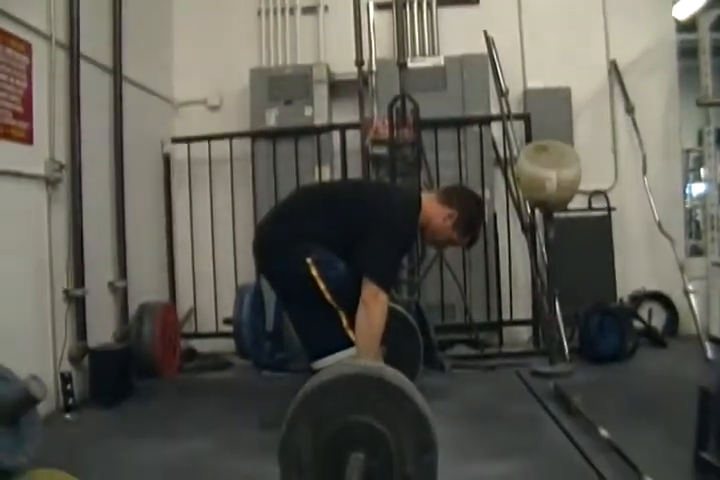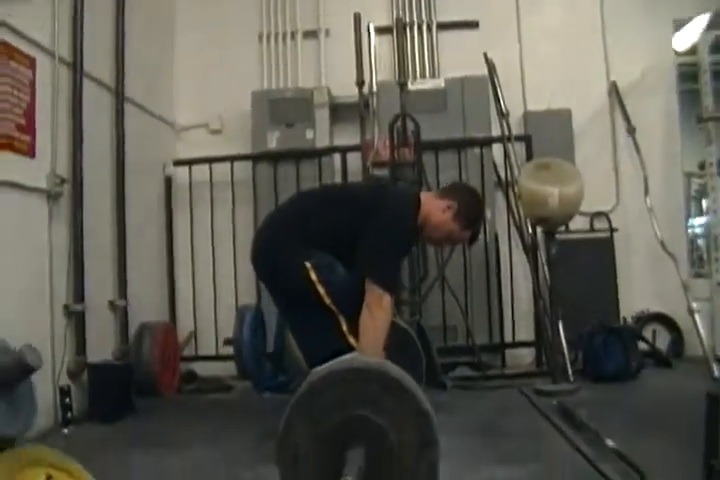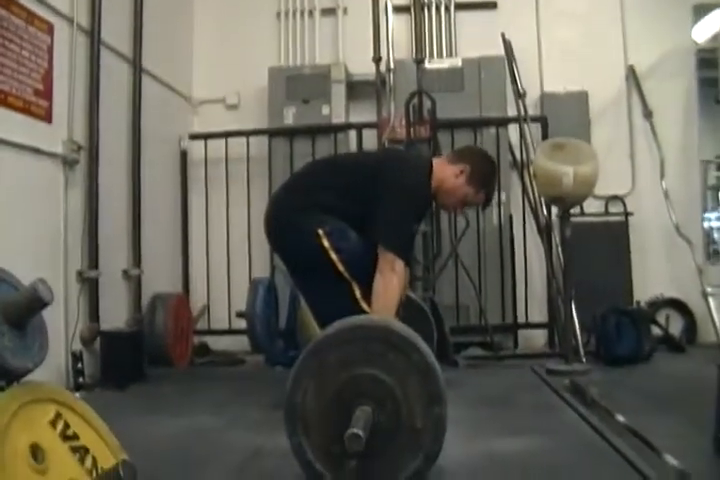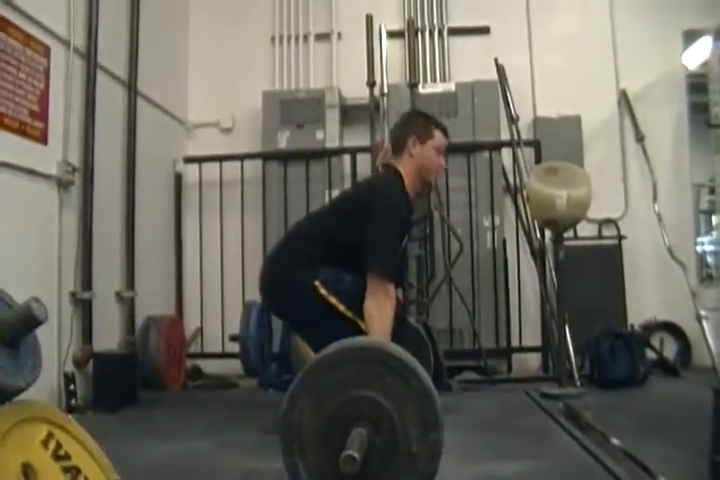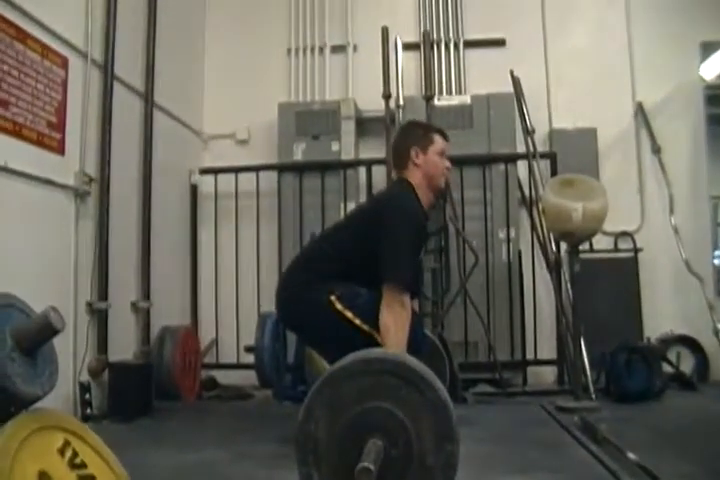
dt=0.7s
person 1, frame 1
left shoulder: (401, 207)
right shoulder: (397, 218)
right elbow: (373, 298)
left hip: (285, 239)
right hip: (286, 241)
right knee: (346, 341)
person 1, frame 2
left shoulder: (400, 208)
right shoulder: (397, 216)
left elbow: (379, 298)
right elbow: (376, 301)
left hip: (285, 245)
right hip: (285, 246)
right knee: (345, 353)
person 1, frame 3
left shoulder: (414, 179)
right shoulder: (409, 181)
left elbow: (397, 264)
right elbow: (389, 267)
left hip: (297, 214)
right hip: (300, 213)
person 1, frame 4
left shoulder: (390, 194)
right shoulder: (388, 198)
left elbow: (387, 288)
right elbow: (379, 290)
left hip: (290, 275)
right hip: (296, 274)
person 1, frame 5
left shoulder: (403, 205)
right shoulder: (402, 209)
left elbow: (403, 297)
right elbow: (394, 301)
left hip: (306, 292)
right hip: (311, 292)
right knee: (406, 338)
